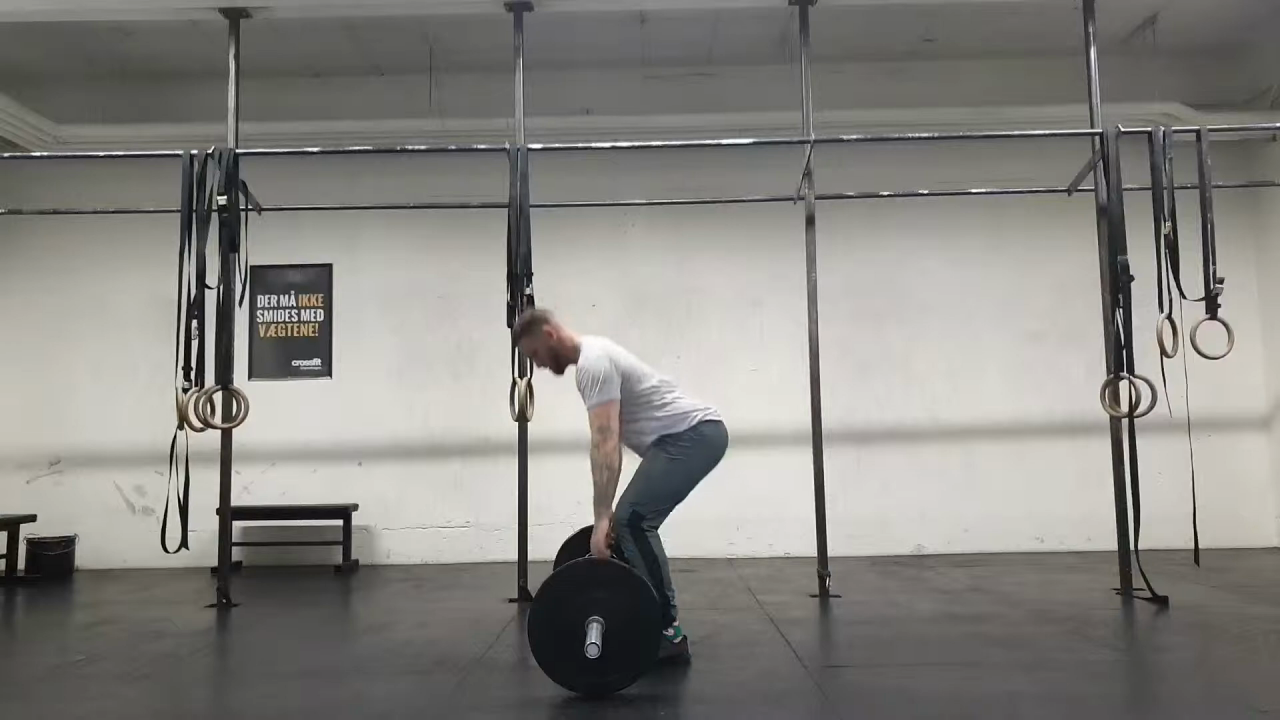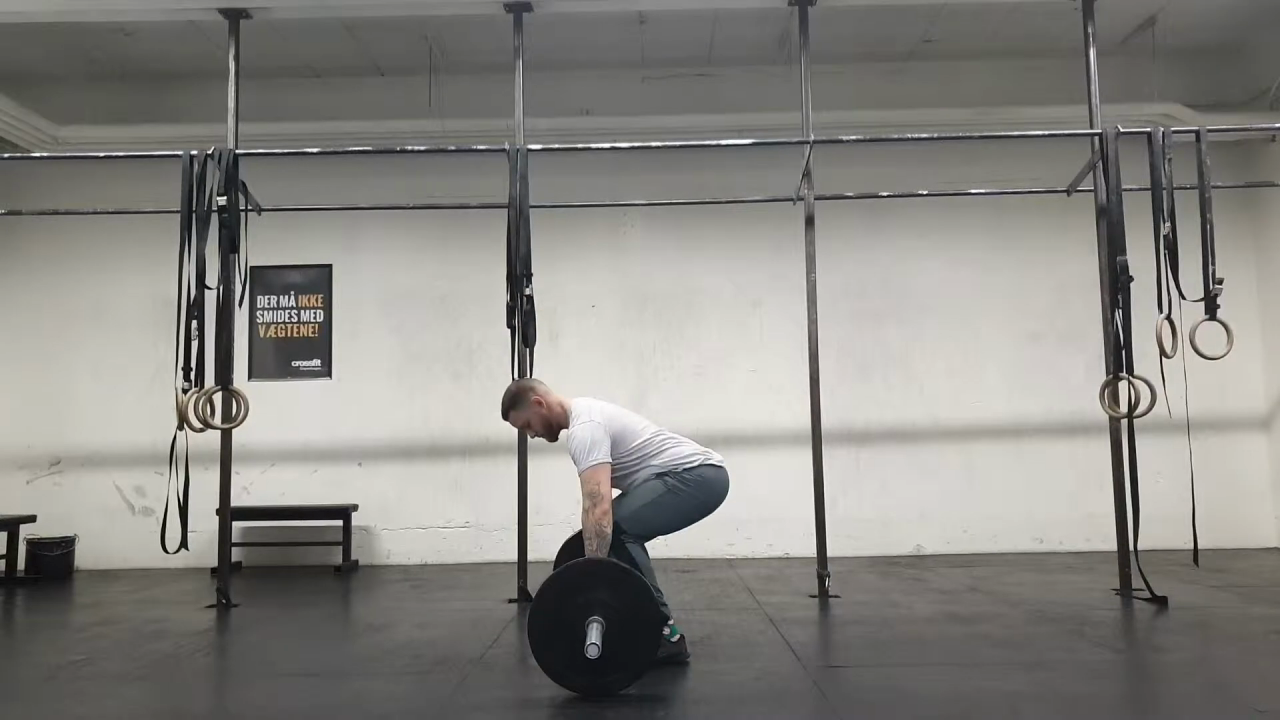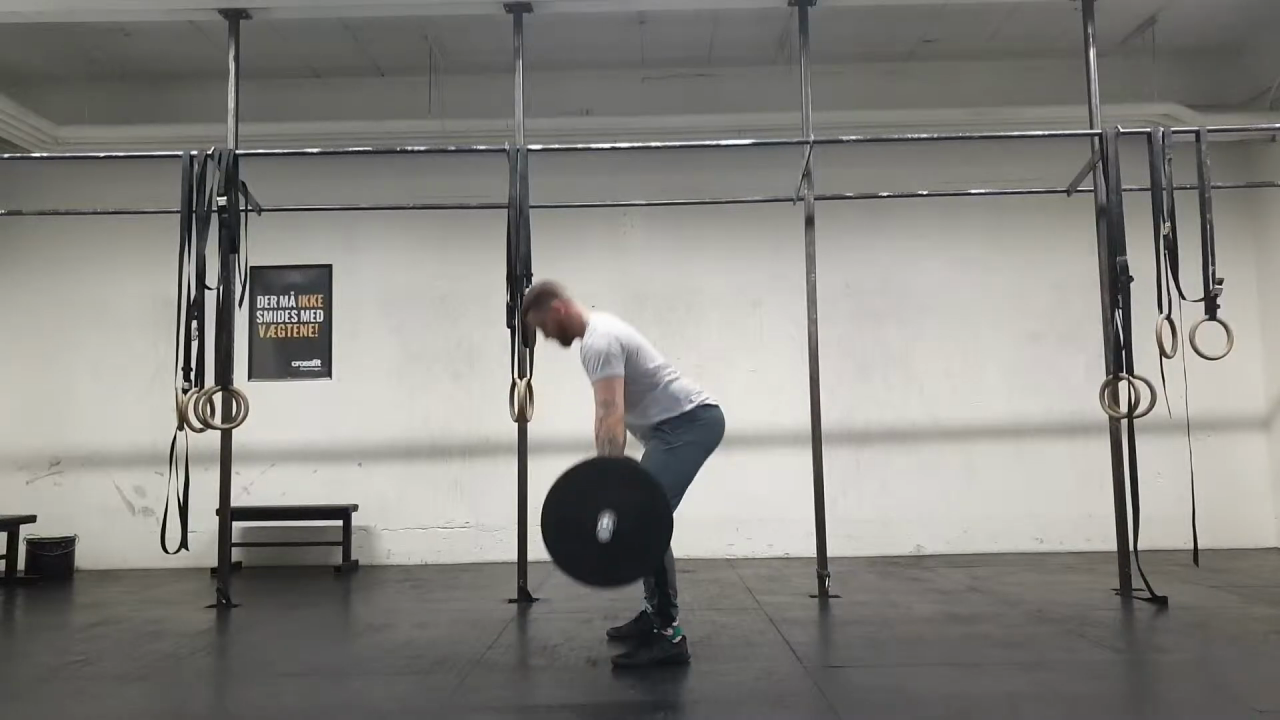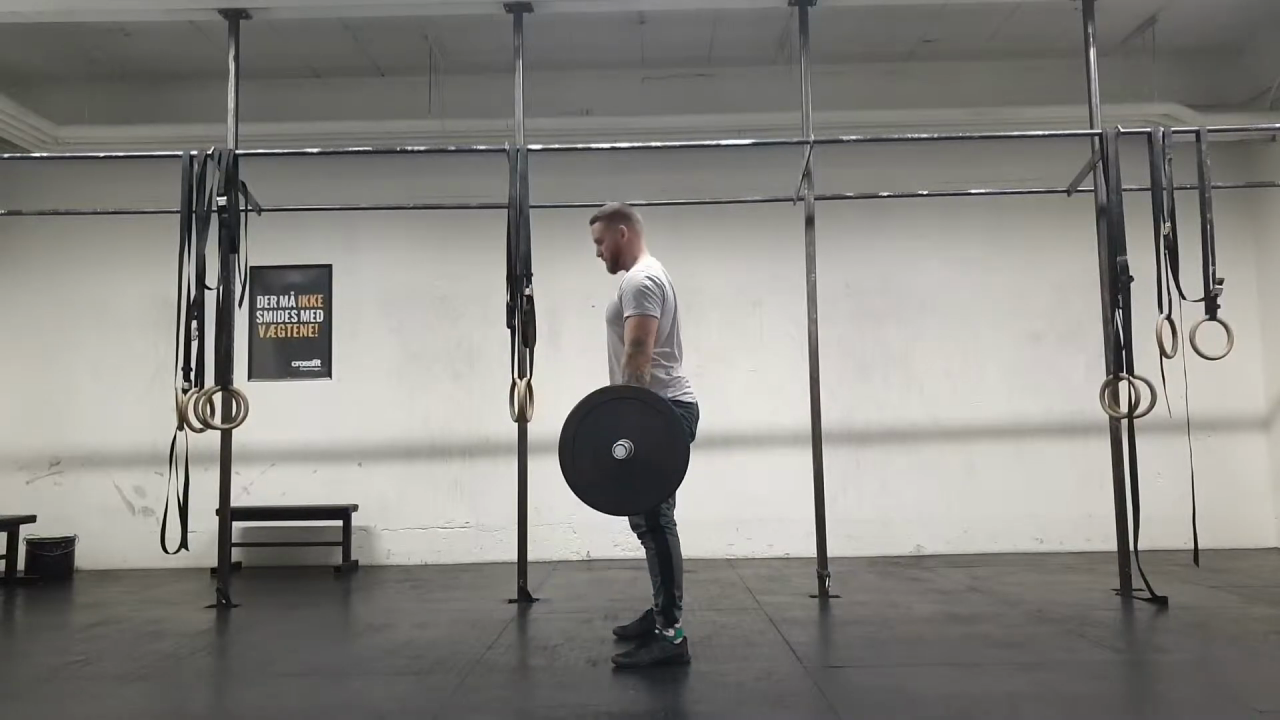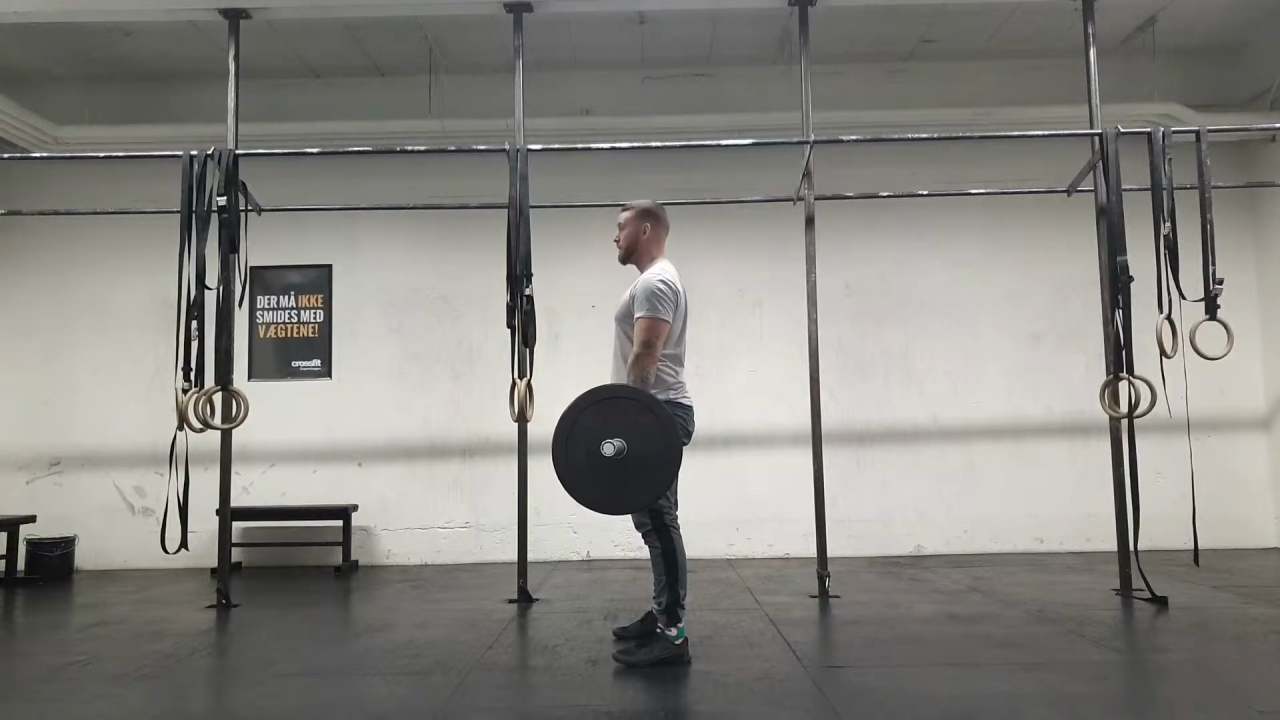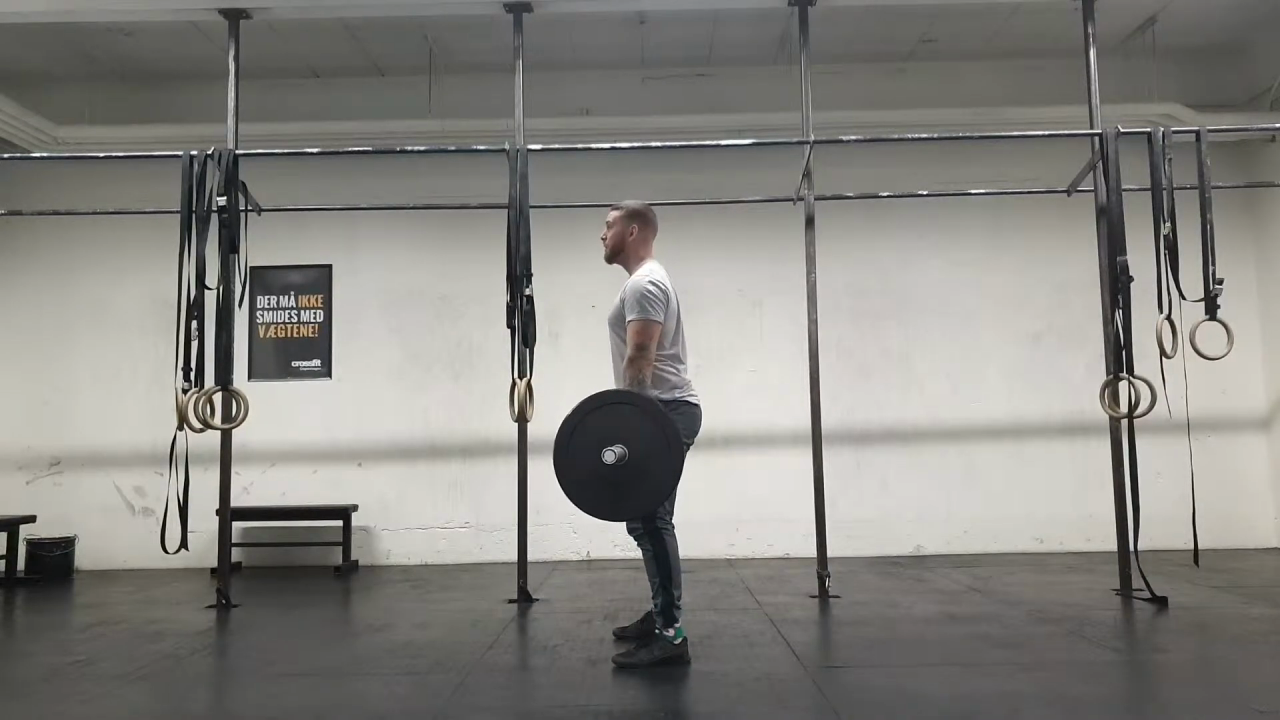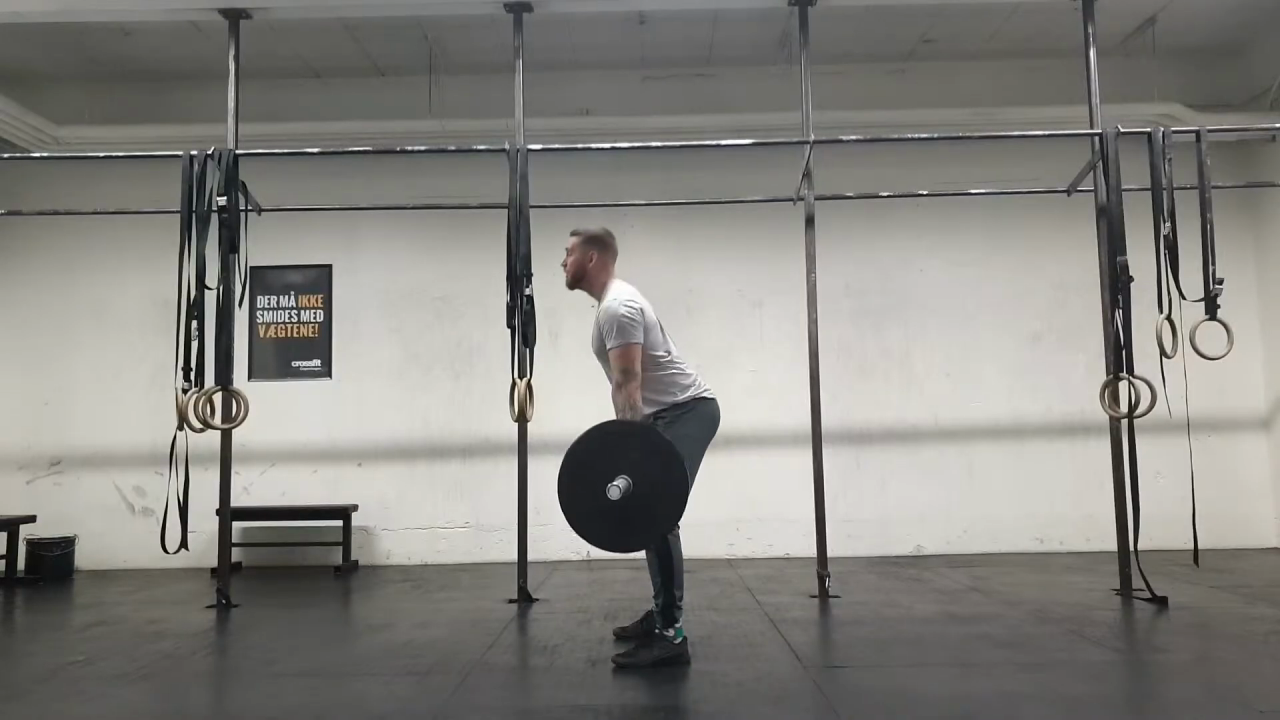
dt=0.5s
person 1, frame 1
left shoulder: (593, 362)
right shoulder: (594, 356)
left elbow: (606, 445)
right elbow: (609, 441)
left wrist: (602, 519)
right wrist: (607, 511)
left hip: (692, 434)
right hip: (691, 434)
left knee: (633, 521)
right knee: (631, 520)
left ankle: (667, 632)
person 1, frame 2
left shoulder: (584, 429)
right shoulder: (584, 413)
left elbow: (597, 509)
right elbow: (600, 507)
left hip: (698, 477)
right hip: (701, 473)
left knee: (616, 531)
right knee: (619, 529)
left ankle: (663, 633)
person 1, frame 3
left shoulder: (598, 340)
right shoulder: (599, 332)
left elbow: (610, 417)
right elbow: (614, 414)
left hip: (689, 421)
right hip: (686, 421)
left ankle: (668, 634)
right ankle: (656, 614)
person 1, frame 4
left shoulder: (641, 280)
right shoulder: (645, 278)
left elbow: (638, 356)
left knee: (654, 520)
right knee: (650, 519)
left ankle: (670, 635)
right ankle: (662, 614)
person 1, frame 5
left shoulder: (654, 282)
right shoulder: (653, 281)
left elbow: (645, 357)
left knee: (657, 521)
right knee: (653, 520)
left ankle: (671, 634)
right ankle: (663, 614)
person 1, frame 6
left shoulder: (643, 283)
right shoulder: (645, 281)
left elbow: (640, 359)
left hip: (664, 413)
right hip: (662, 412)
left knee: (649, 519)
right knee: (647, 519)
left ankle: (669, 635)
right ankle: (662, 615)
person 1, frame 7
left shoulder: (616, 307)
right shoulder: (618, 301)
left elbow: (628, 385)
right elbow: (629, 382)
left hip: (684, 412)
right hip: (678, 412)
left ankle: (670, 635)
right ankle: (662, 614)
